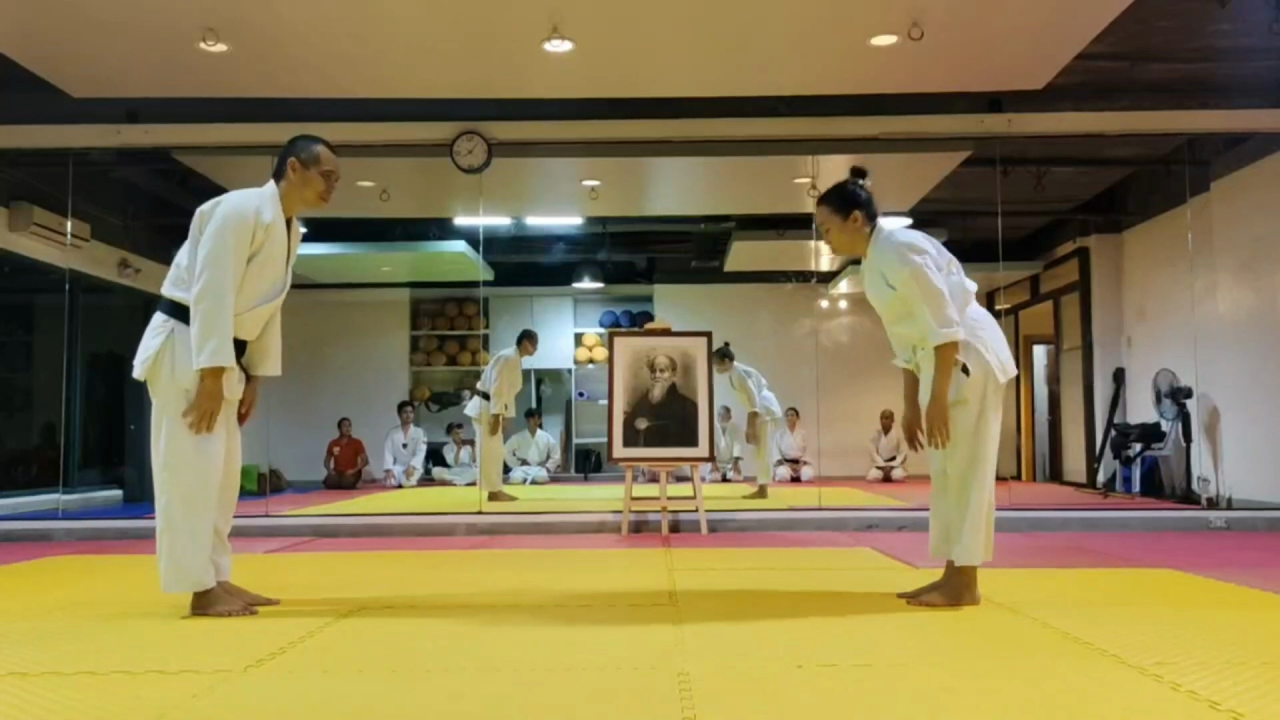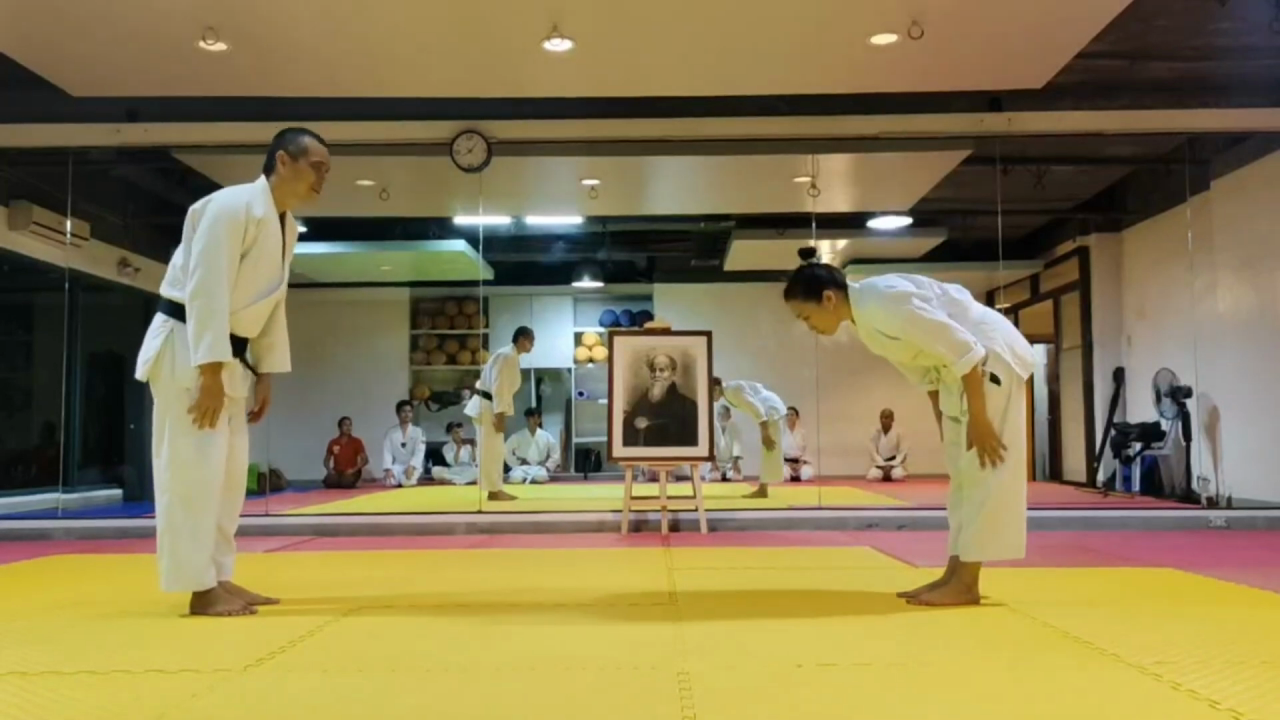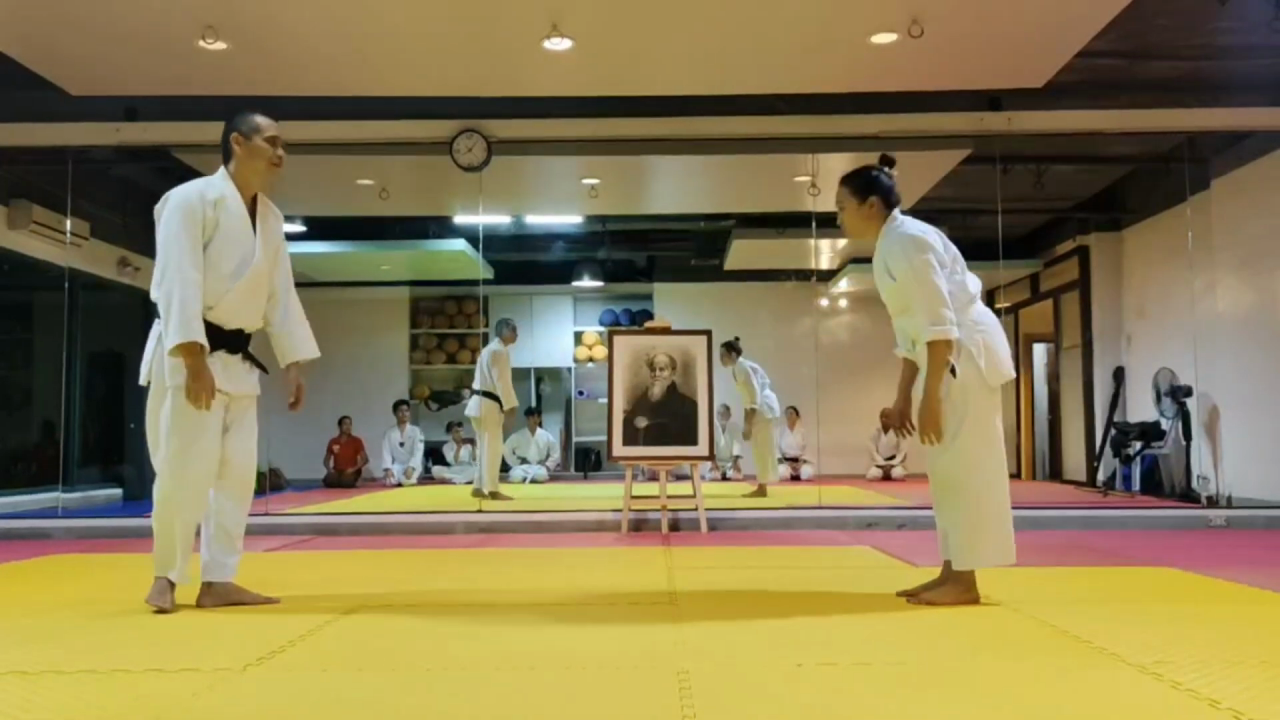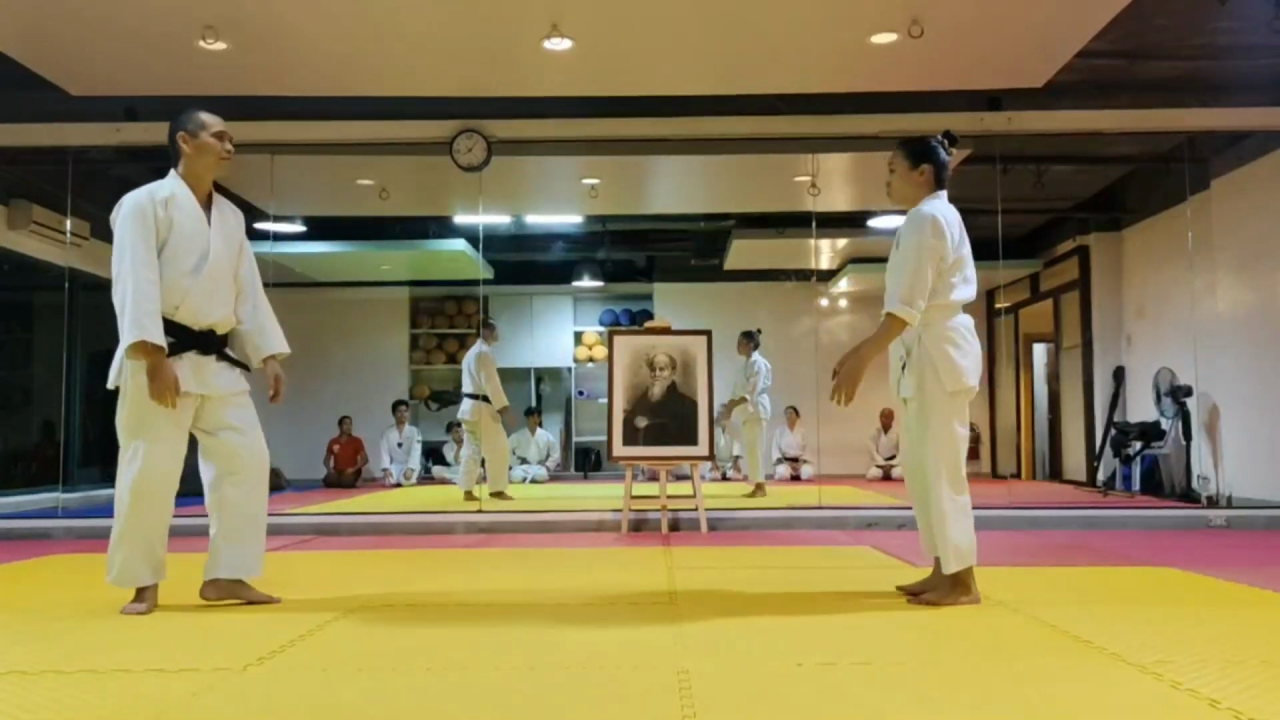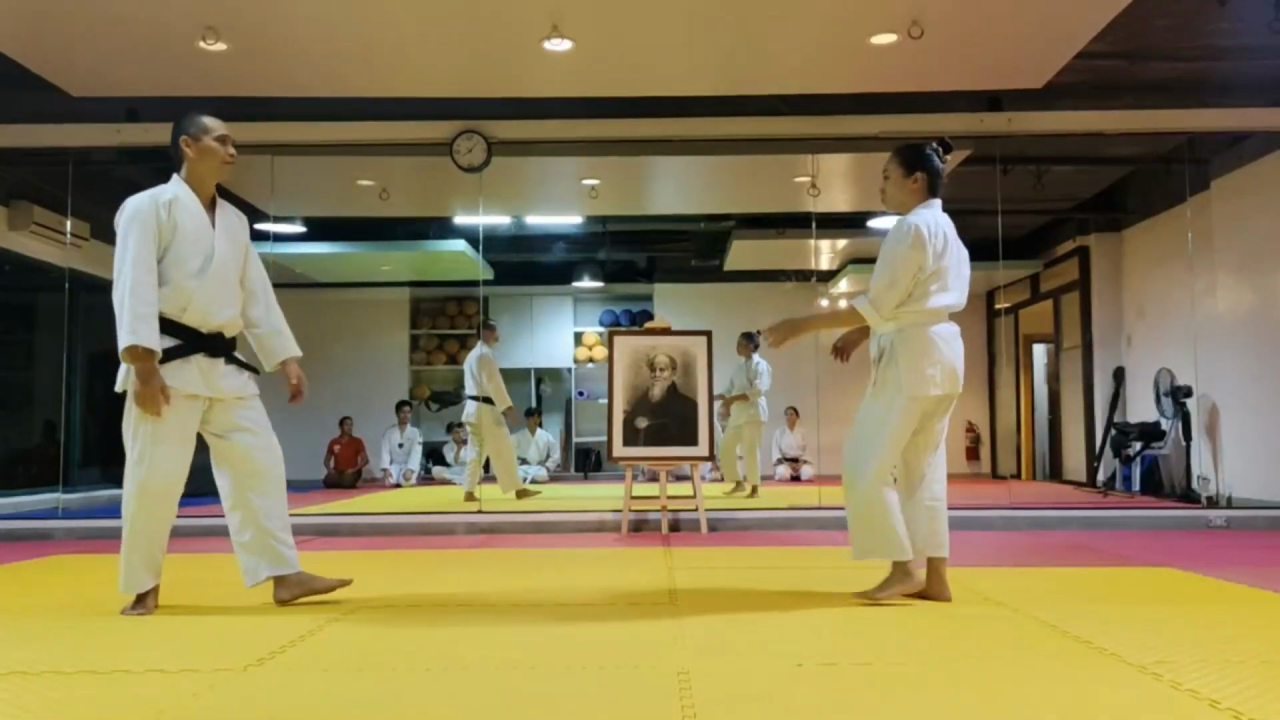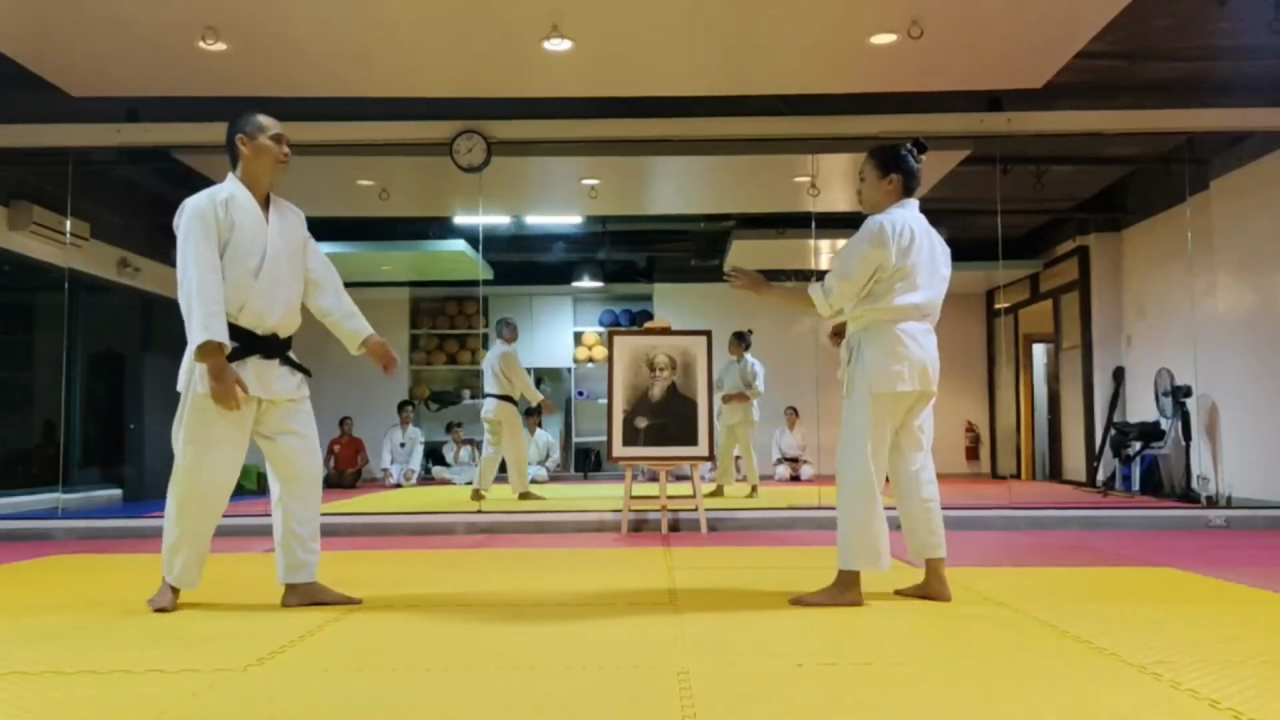
dt=0.4s
person 1, frame 1
left shoulder: (290, 230)
right shoulder: (240, 211)
right elbow: (211, 297)
left wrist: (253, 378)
right wrist: (211, 378)
left hip: (220, 355)
right hip: (185, 349)
left knee: (222, 471)
right knee: (191, 467)
left ankle: (216, 578)
right ankle: (201, 588)
person 1, frame 2
left shoulder: (286, 226)
right shoulder: (230, 208)
left elbow: (271, 306)
right elbow: (206, 294)
left wrist: (265, 374)
right wrist: (211, 374)
left hip: (227, 355)
right hip: (187, 349)
left knee: (229, 469)
right knee: (193, 466)
left ankle: (218, 577)
right ankle: (201, 588)
person 1, frame 3
left shoulder: (270, 217)
right shoulder: (190, 199)
left elbow: (281, 293)
right elbow: (179, 282)
left wrist: (294, 363)
right wrist: (194, 358)
left hip: (236, 358)
right hip: (187, 354)
left knee: (236, 470)
right knee: (187, 465)
left ankle: (217, 581)
right ankle: (167, 578)
person 1, frame 4
left shoulder: (231, 216)
right shoulder: (145, 203)
left elbow: (249, 291)
right elbow: (136, 285)
left wrist: (270, 357)
right wrist: (154, 358)
left hip: (218, 360)
right hip: (165, 357)
left knee: (247, 459)
right knee: (151, 471)
left ankle: (226, 575)
right ankle: (143, 584)
person 1, frame 5
left shoulder: (233, 219)
right shoulder: (148, 207)
left elbow: (257, 294)
right elbow: (134, 289)
left wrist: (287, 358)
right wrist: (144, 363)
left hip: (225, 364)
right hip: (170, 361)
left knee: (259, 463)
right knee: (154, 475)
left ankle: (285, 575)
right ankle: (143, 587)
person 1, frame 6
left shoulder: (290, 217)
right shoulder: (205, 207)
left elbow: (322, 284)
right elbow: (199, 286)
left wrist: (366, 338)
right wrist: (215, 359)
left hip: (279, 365)
right hip: (224, 361)
left knee: (300, 467)
right knee: (204, 473)
left ankle: (299, 581)
right ankle: (176, 578)
person 2, frame 1
left shoulder: (899, 250)
right shoulder: (872, 265)
left elbow: (945, 326)
right elbow: (908, 343)
left wrist: (938, 401)
right wrist: (912, 407)
left hip: (972, 356)
right hip: (947, 365)
left knee: (966, 467)
right knee: (948, 470)
left ankle: (963, 584)
right ankle: (955, 575)
person 2, frame 2
left shoulder: (885, 303)
right shoulder: (863, 316)
left elbow: (964, 350)
right elbow: (922, 368)
left wrist: (979, 420)
right wrist: (946, 426)
left hip: (990, 357)
right hip: (963, 367)
left knee: (986, 469)
right knee: (964, 471)
left ankle: (965, 582)
right ankle: (956, 574)
person 2, frame 3
left shoulder: (906, 240)
right shoulder: (890, 247)
left elbow: (939, 325)
right elbow: (914, 326)
left wrist: (928, 397)
right wrist: (904, 395)
left hip: (967, 354)
right hip: (952, 357)
left knee: (969, 467)
right knee: (949, 468)
left ankle: (964, 581)
right ankle: (951, 573)
person 2, frame 4
left shoulder: (926, 218)
right shoulder: (941, 219)
left elbow: (907, 306)
left wrist: (858, 358)
right wrist: (862, 352)
left hip: (937, 353)
right hip: (937, 352)
left knee: (940, 467)
right knee: (926, 466)
left ankle: (962, 581)
right ankle: (944, 573)
person 2, frame 5
left shoulder: (913, 228)
right shoulder: (945, 230)
left elbow: (877, 302)
left wrist: (805, 324)
right wrist: (865, 332)
left hip: (913, 356)
right hip: (938, 353)
left knee: (866, 462)
right knee: (922, 467)
left ankle: (902, 566)
right ankle: (935, 576)
person 2, frame 6
left shoulder: (882, 227)
right shoulder: (932, 237)
left elbow: (831, 294)
left wrist: (766, 288)
right wrist: (860, 320)
left hip: (884, 354)
right hip: (919, 352)
left knee: (859, 466)
right knee: (913, 464)
left ankle: (849, 582)
right ankle: (935, 577)
